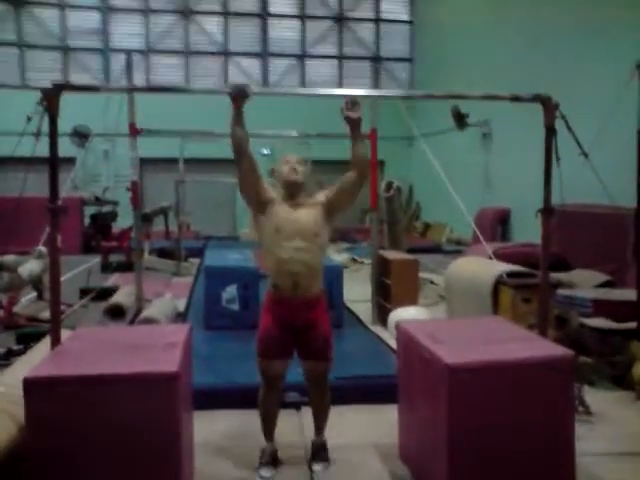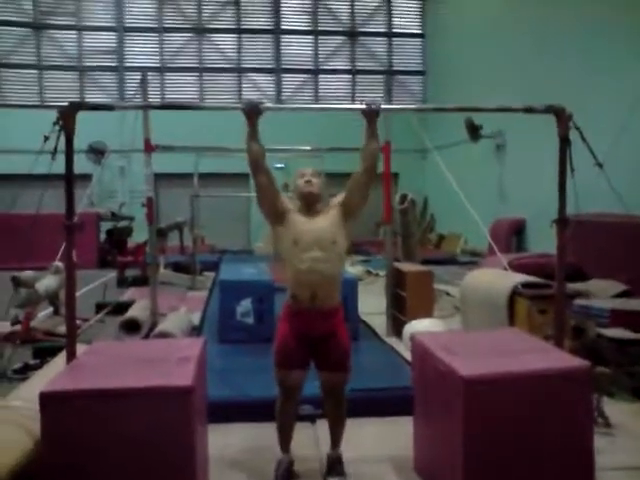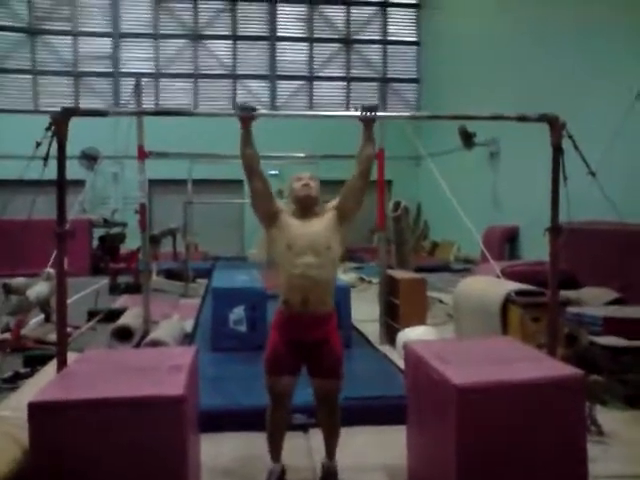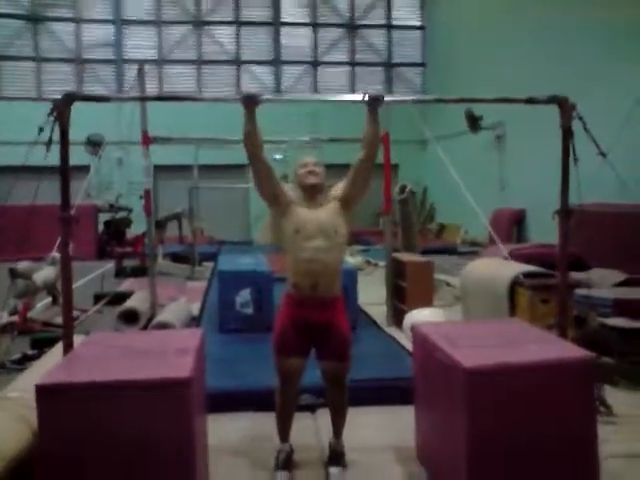
dt=0.3s
person 1, frame 1
left shoulder: (324, 206)
right shoulder: (264, 204)
left elbow: (359, 175)
right elbow: (242, 158)
left wrist: (355, 129)
right wrist: (238, 111)
left hip: (314, 308)
right hip: (277, 308)
left knee: (318, 381)
right knee: (271, 381)
left ankle: (319, 441)
right ankle: (269, 447)
person 1, frame 2
left shoulder: (340, 213)
right shoulder: (282, 215)
left elbow: (367, 171)
right elbow: (259, 171)
left wrist: (371, 126)
right wrist: (252, 125)
left hip: (332, 319)
right hip: (294, 319)
left knee: (335, 391)
right knee: (288, 391)
person 1, frame 3
left shoulder: (335, 217)
right shoulder: (276, 218)
left elbow: (361, 175)
right elbow: (254, 174)
left wrist: (368, 131)
right wrist: (246, 130)
left hip: (324, 325)
right hip: (287, 324)
left knee: (328, 398)
right knee: (279, 397)
person 1, frame 4
left shoulder: (341, 202)
right shoulder: (283, 203)
left elbow: (367, 157)
right elbow: (256, 158)
left wrist: (373, 114)
right wrist: (250, 113)
left hip: (332, 307)
right hip: (295, 307)
left knee: (336, 379)
right knee: (287, 379)
left ankle: (337, 444)
right ankle: (284, 447)
